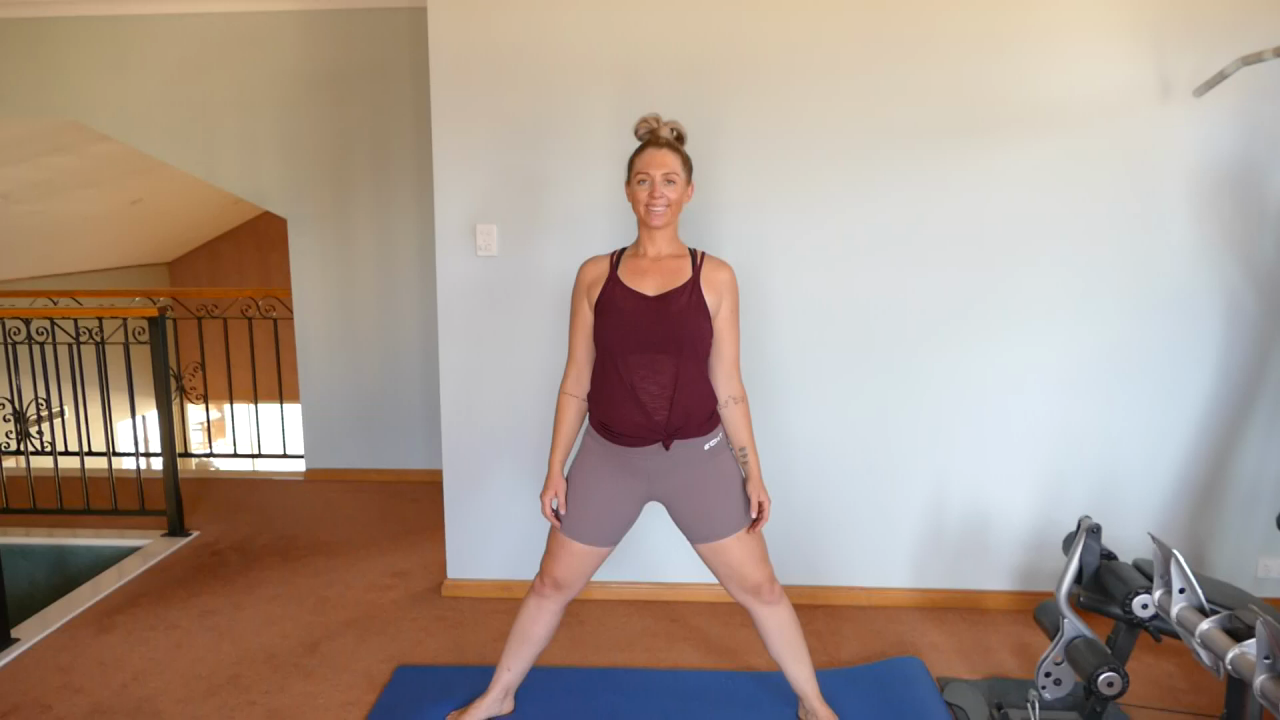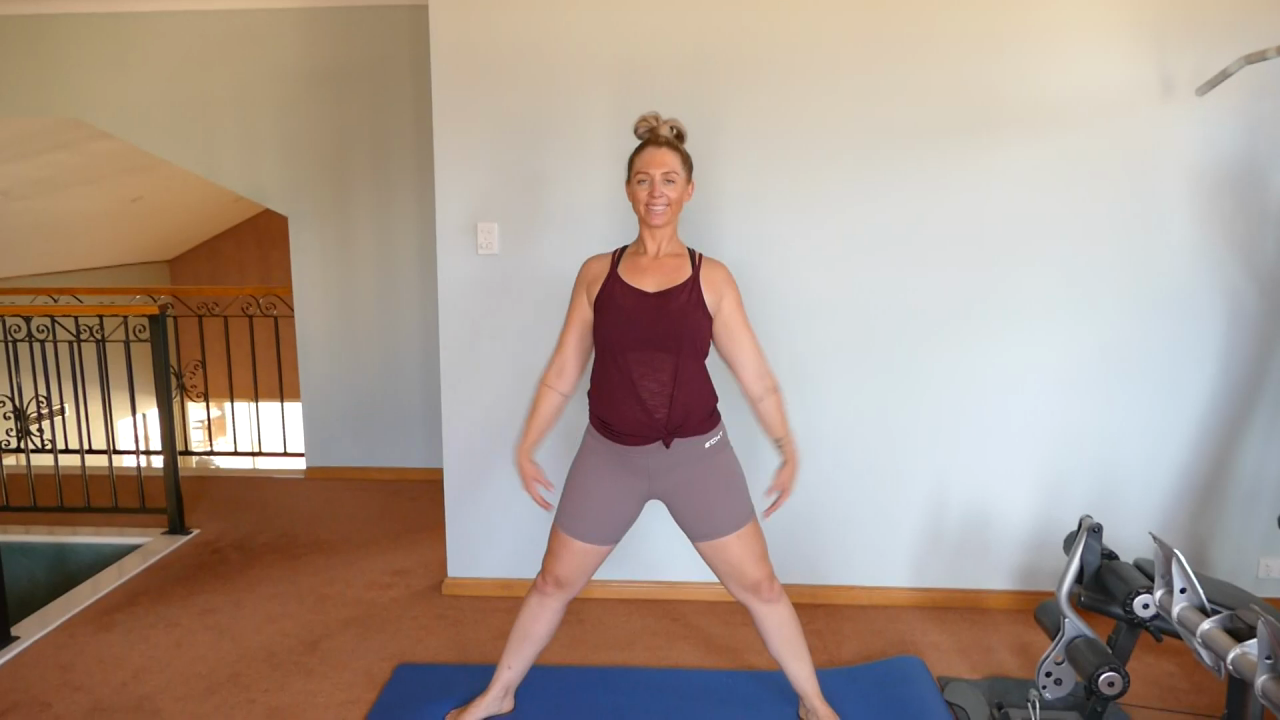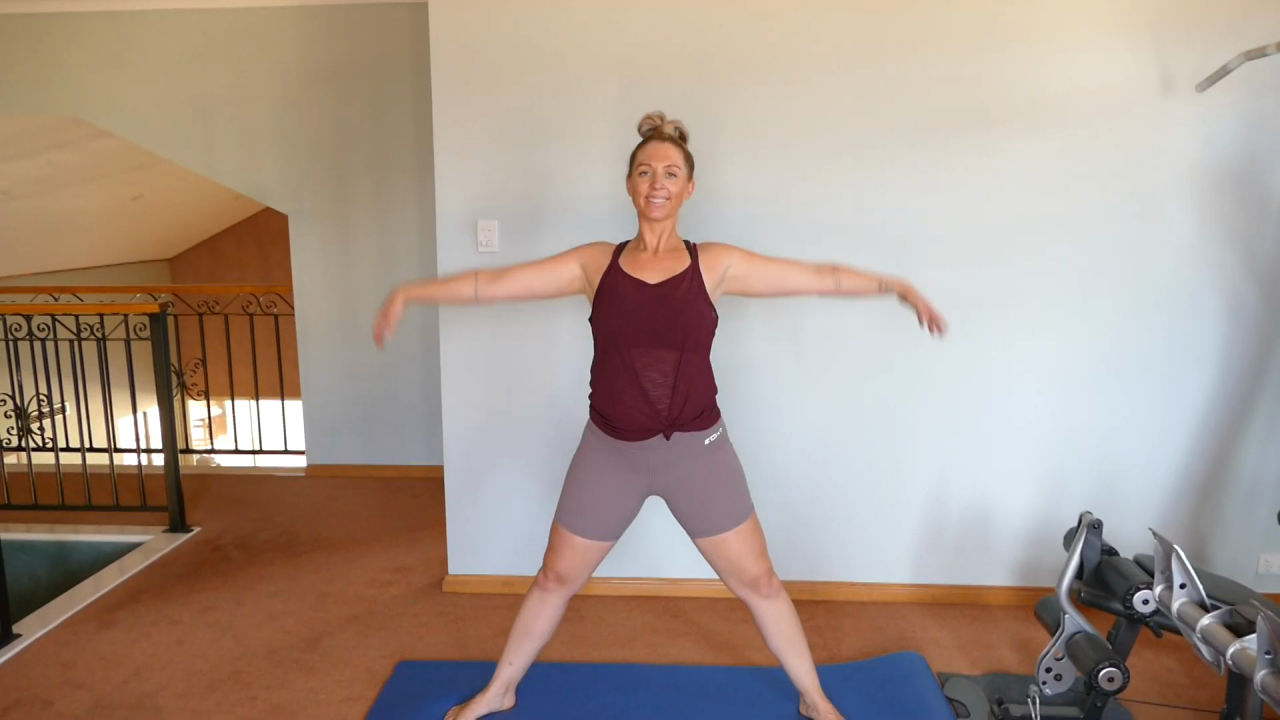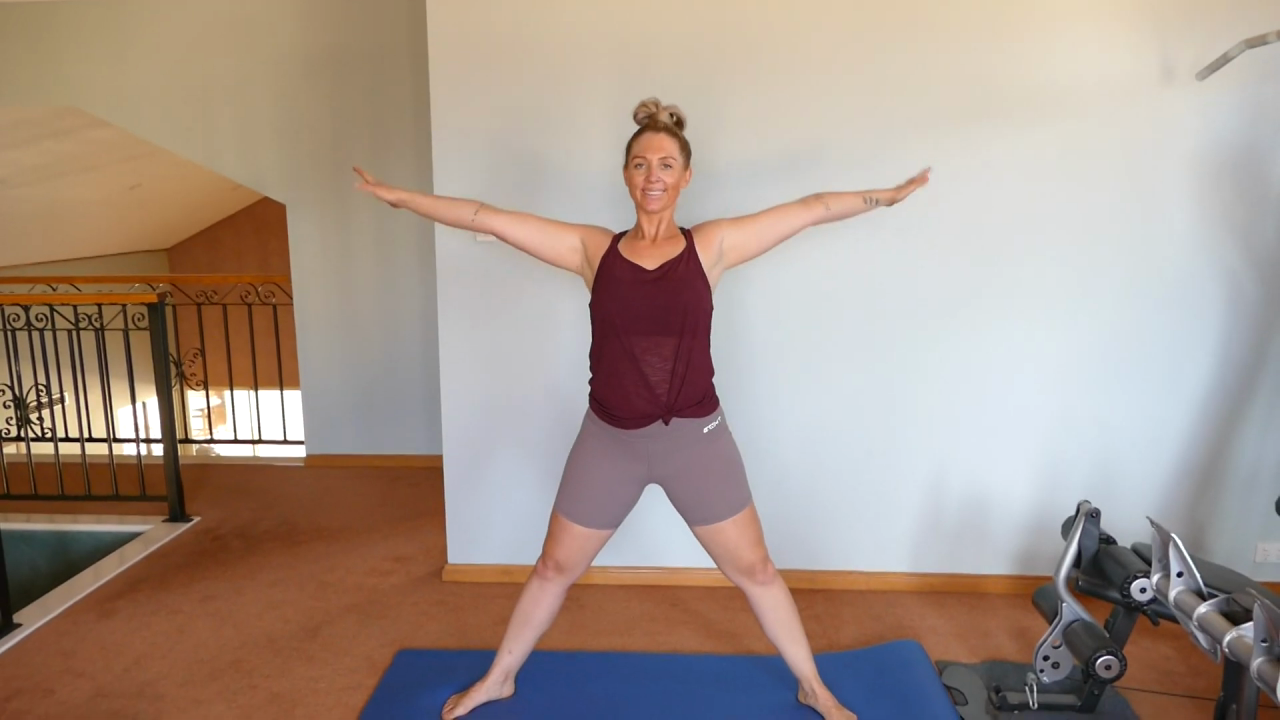
dt=0.3s
person 1, frame 1
left shoulder: (715, 277)
right shoulder: (594, 276)
left elbow: (728, 386)
right elbow: (576, 383)
left wrist: (754, 472)
right wrist: (555, 469)
left hip: (698, 457)
right hip: (609, 458)
left knee: (759, 588)
right knee: (553, 585)
person 1, frame 2
left shoulder: (713, 277)
right shoulder: (596, 274)
left elbow: (753, 372)
right elbow: (563, 371)
left wrist: (787, 450)
right wrist: (526, 447)
left hip: (697, 455)
right hip: (609, 456)
left knee: (760, 586)
right knee: (554, 582)
person 1, frame 3
left shoulder: (714, 265)
right shoulder: (595, 263)
left elbow: (818, 276)
right elbow: (495, 282)
left wrist: (896, 286)
right wrist: (411, 292)
left hip: (697, 449)
right hip: (610, 450)
left knee: (758, 583)
right knee: (555, 580)
person 1, frame 4
left shoulder: (711, 245)
right shoulder: (592, 248)
left elbow: (811, 209)
right elbow: (489, 218)
left wrist: (884, 196)
right wrist: (401, 196)
left hip: (695, 437)
right hip: (609, 440)
left knee: (755, 570)
right knee: (554, 567)
